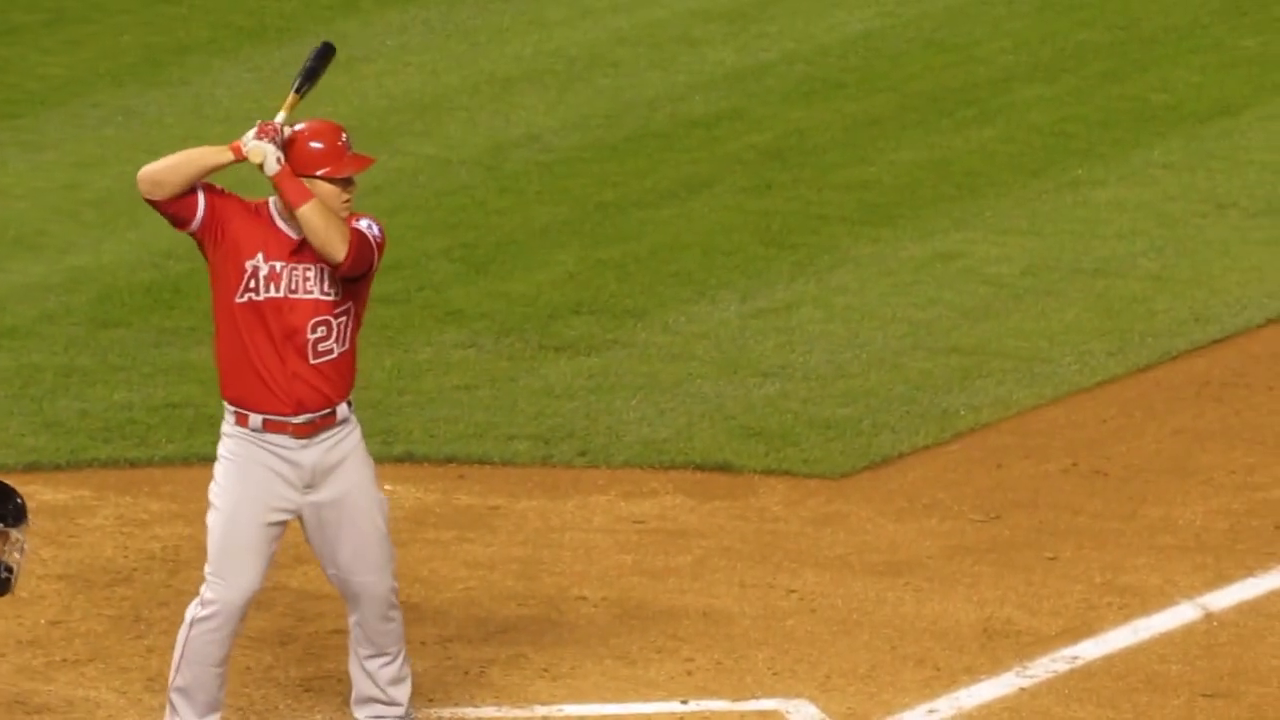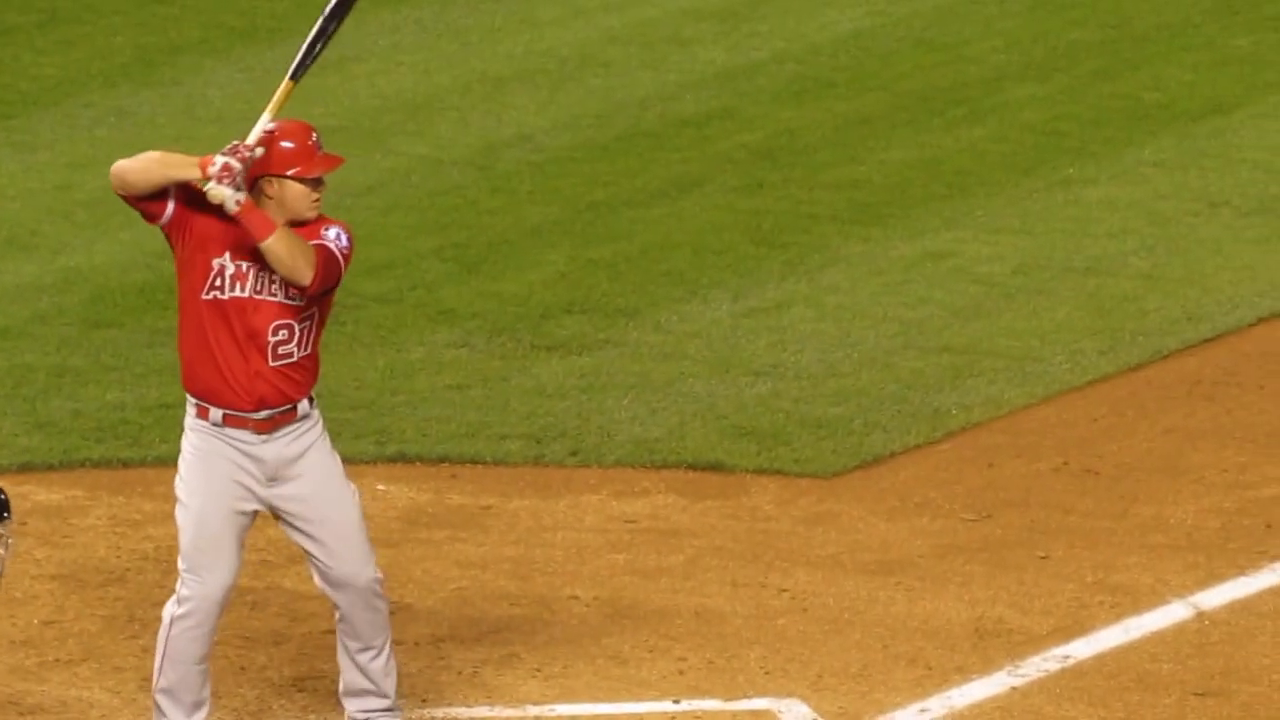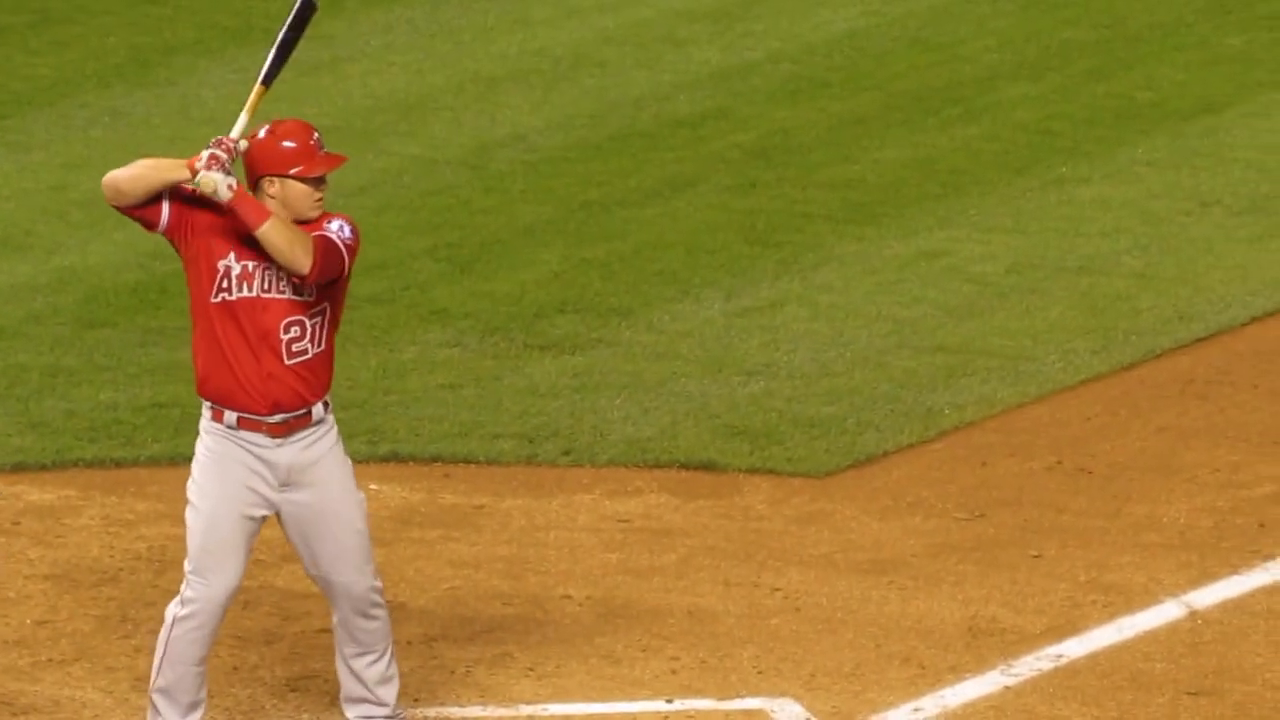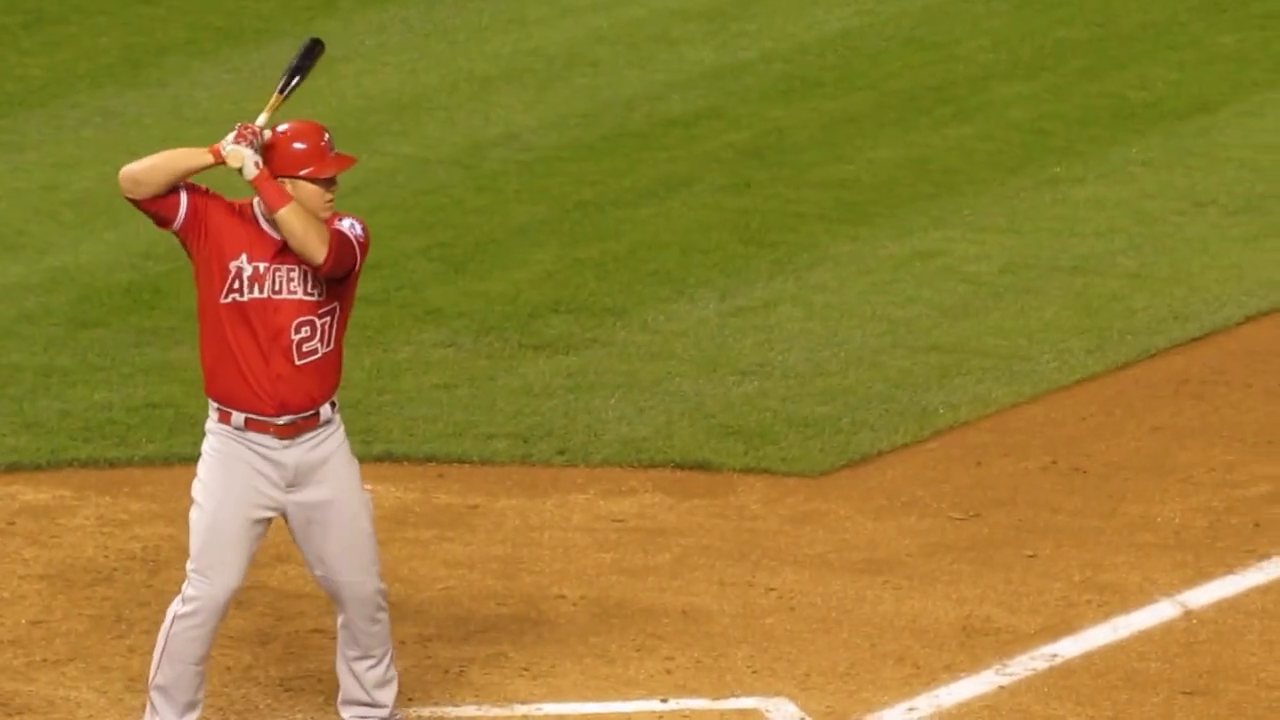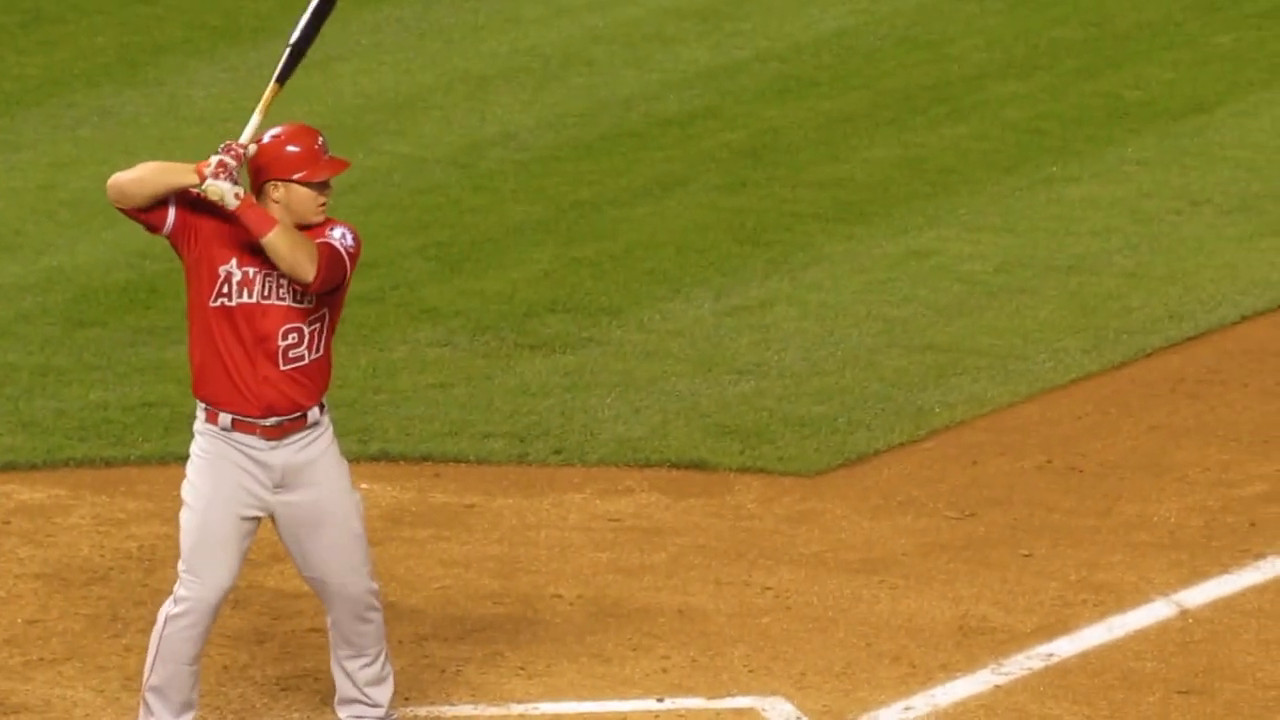
dt=0.3s
person 1, frame 1
left shoulder: (362, 232)
right shoulder: (230, 221)
left elbow: (338, 250)
right elbow: (151, 181)
left wrist: (277, 171)
right wrist: (239, 150)
left hip: (337, 443)
right hip: (254, 447)
left knee: (373, 590)
right knee: (225, 595)
person 1, frame 2
left shoulder: (330, 237)
right shoulder: (197, 219)
left elbow: (306, 272)
right elbow: (122, 175)
left wrist: (239, 206)
right wrist: (206, 168)
left hip: (299, 438)
right hip: (217, 440)
left knee: (357, 578)
right knee: (200, 592)
person 1, frame 3
left shoulder: (337, 233)
right shoulder: (202, 222)
left elbow: (305, 260)
right elbow: (116, 188)
left wrist: (233, 193)
right wrist: (196, 169)
left hip: (313, 442)
right hip: (231, 444)
left knee: (357, 589)
right knee: (205, 594)
person 1, frame 4
left shoulder: (347, 233)
right shoulder: (215, 221)
left elbow: (319, 251)
right elbow: (132, 180)
left wrist: (256, 174)
right wrist: (218, 153)
left hip: (319, 443)
right hip: (238, 444)
left knee: (360, 590)
right knee: (206, 593)
person 1, frame 5
left shoulder: (338, 240)
right shoulder: (204, 225)
left elbow: (306, 268)
right elbow: (120, 189)
left wrist: (238, 201)
right wrist: (203, 173)
left hip: (308, 444)
right hip: (225, 446)
left knee: (353, 590)
right knee: (197, 595)
